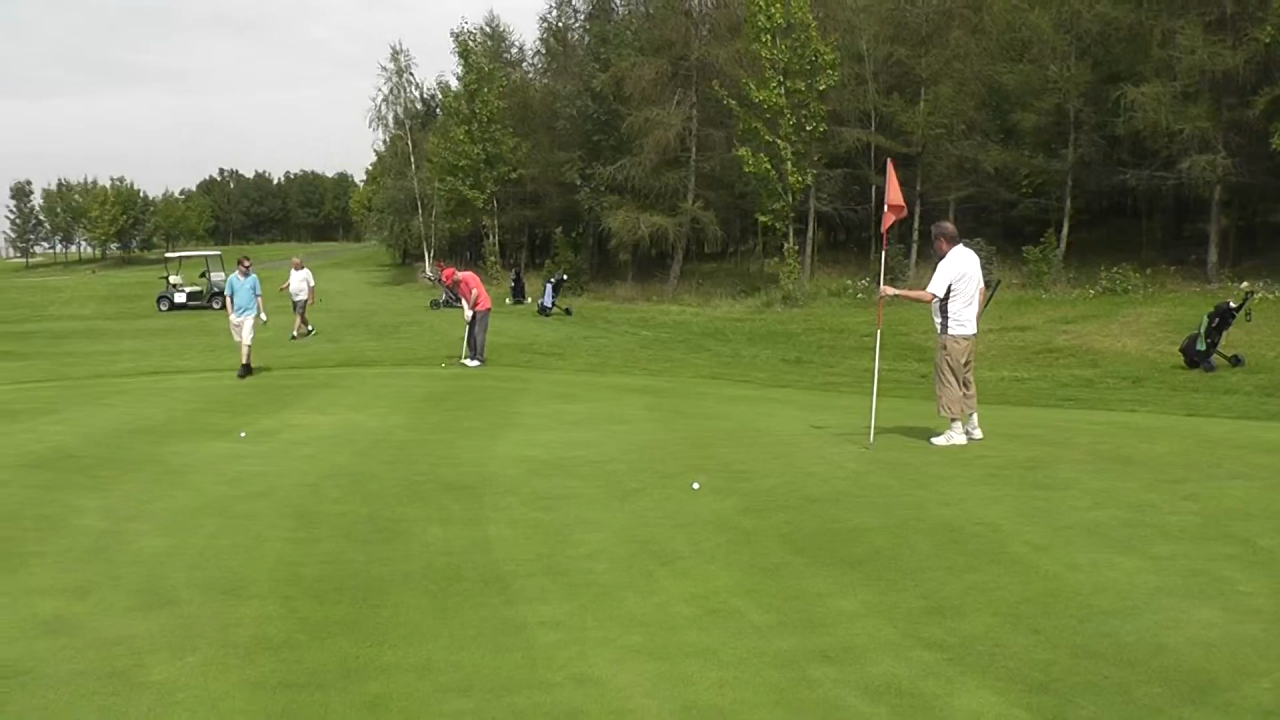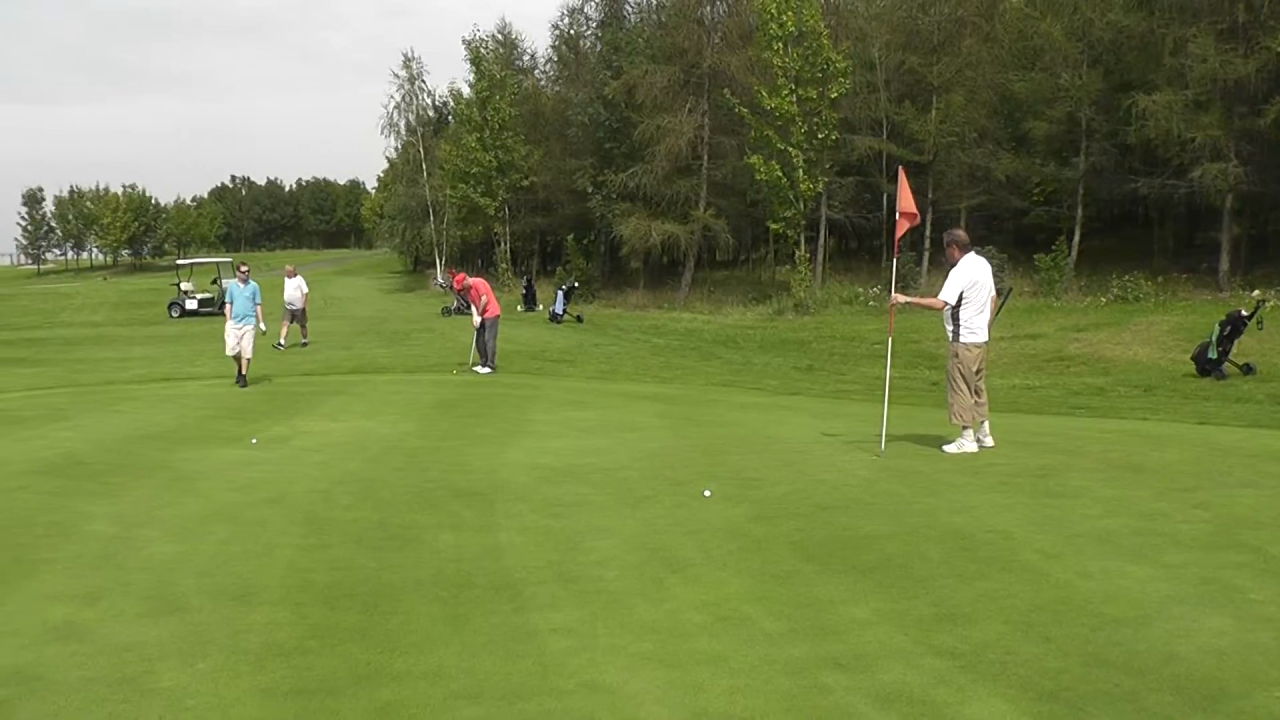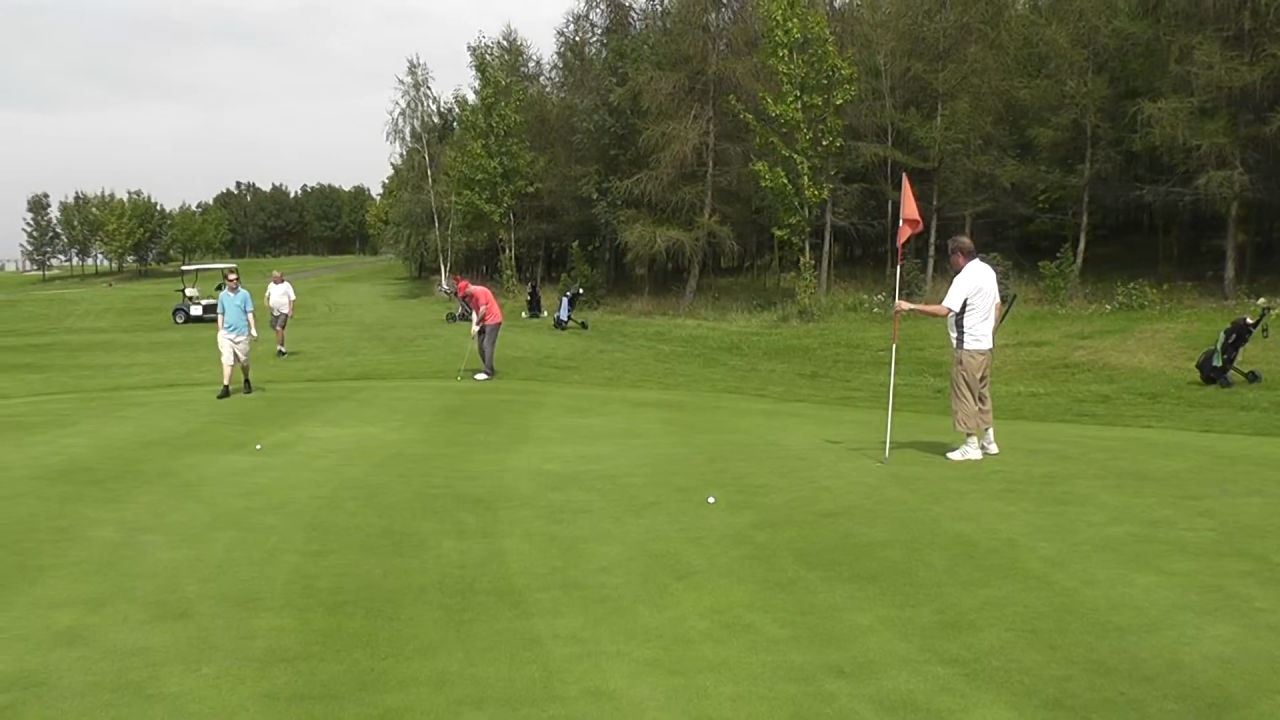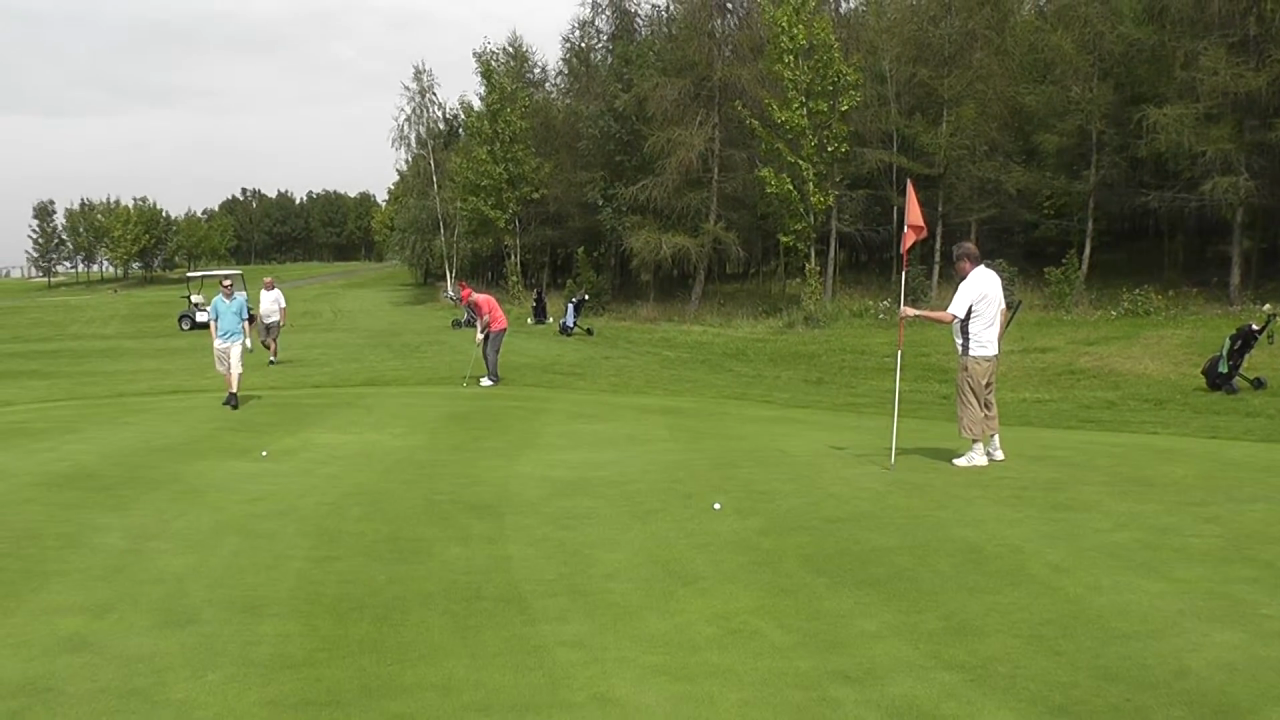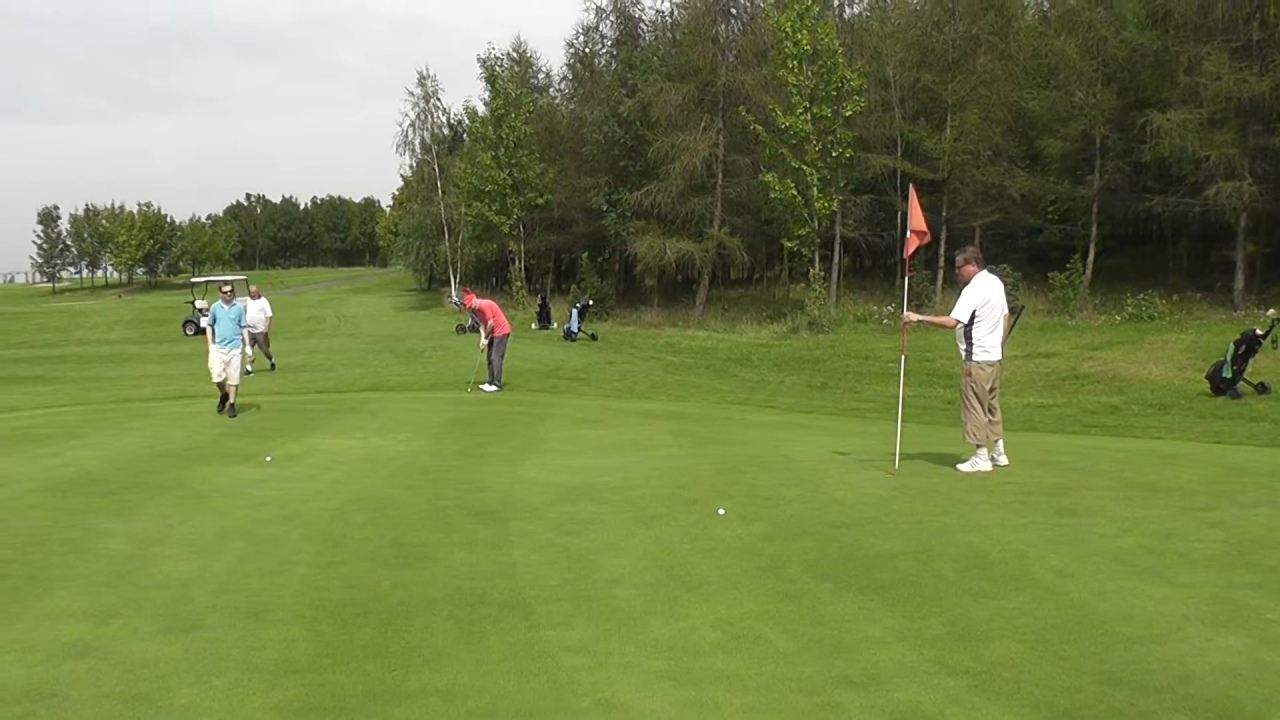
dt=0.4s
person 1, frame 1
left shoulder: (949, 263)
right shoulder: (971, 256)
left elbow: (928, 296)
right elbow: (981, 290)
left wrist: (895, 292)
left hip: (952, 332)
right hip: (969, 329)
left knee: (949, 380)
right knee: (965, 378)
left ankle: (956, 431)
right ankle: (972, 426)
person 1, frame 2
left shoulder: (961, 271)
right shoulder: (983, 264)
left elbow: (939, 303)
right elbow: (992, 298)
left wrist: (907, 300)
left hip: (964, 339)
right hip: (980, 337)
left knee: (961, 388)
right knee: (977, 386)
left ankle: (967, 438)
right ankle: (984, 434)
person 1, frame 3
left shoulder: (965, 278)
right shoulder: (987, 271)
left elbow: (944, 310)
right elbow: (996, 304)
left wrist: (911, 307)
left hip: (968, 346)
right hip: (984, 344)
left knee: (965, 395)
right knee: (981, 393)
left ankle: (972, 446)
right ankle: (988, 441)
person 1, frame 4
left shoulder: (970, 285)
right shoulder: (993, 277)
left elbow: (948, 317)
right elbow: (1002, 311)
left wrist: (916, 313)
left hip: (973, 353)
right hip: (990, 350)
left knee: (971, 401)
right knee: (987, 400)
left ankle: (977, 452)
right ankle: (994, 447)
person 1, frame 5
left shoulder: (974, 289)
right shoulder: (995, 282)
left elbow: (952, 322)
right elbow: (1005, 316)
left wrist: (920, 318)
left hip: (977, 358)
right hip: (993, 356)
left knee: (974, 406)
right knee: (991, 405)
left ankle: (982, 457)
right ankle: (998, 452)
